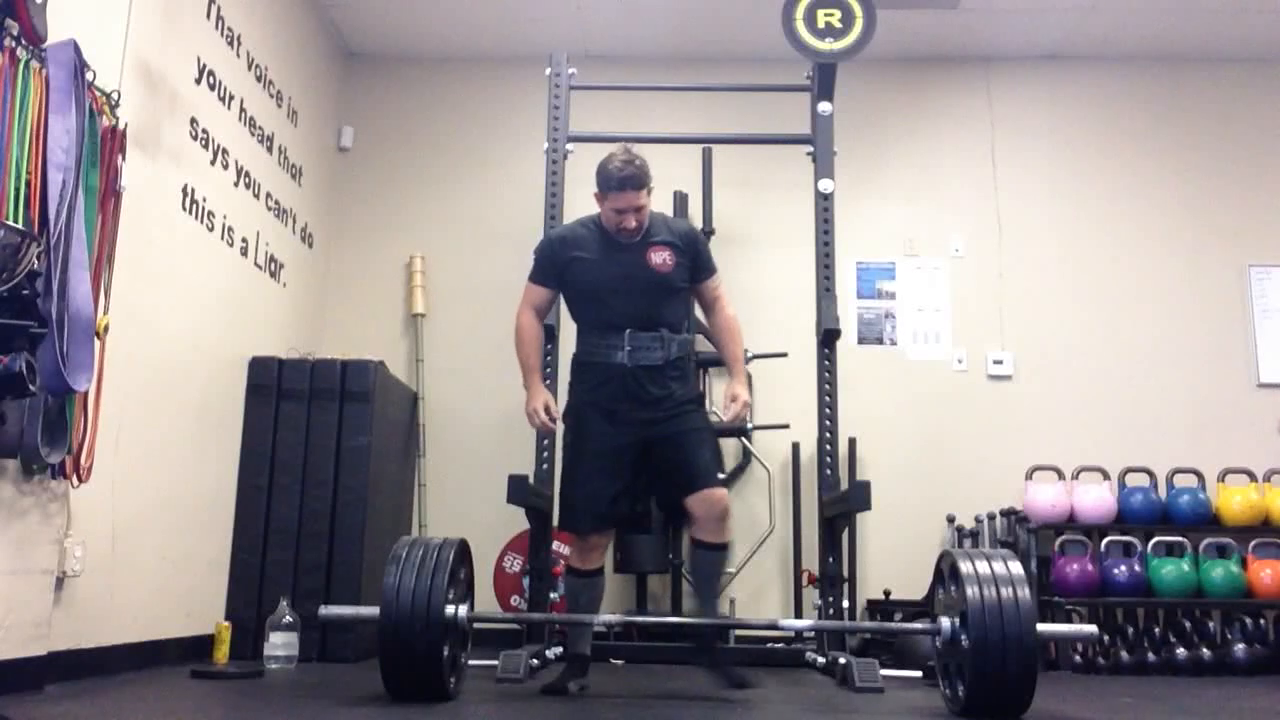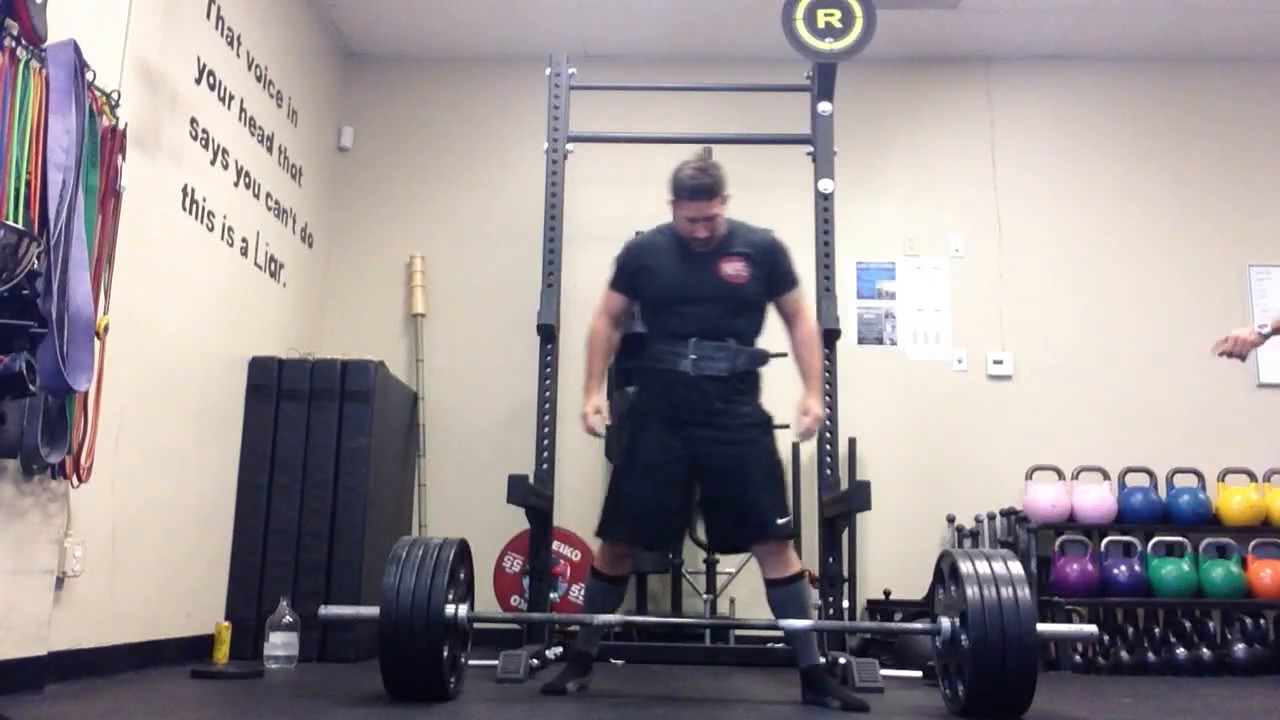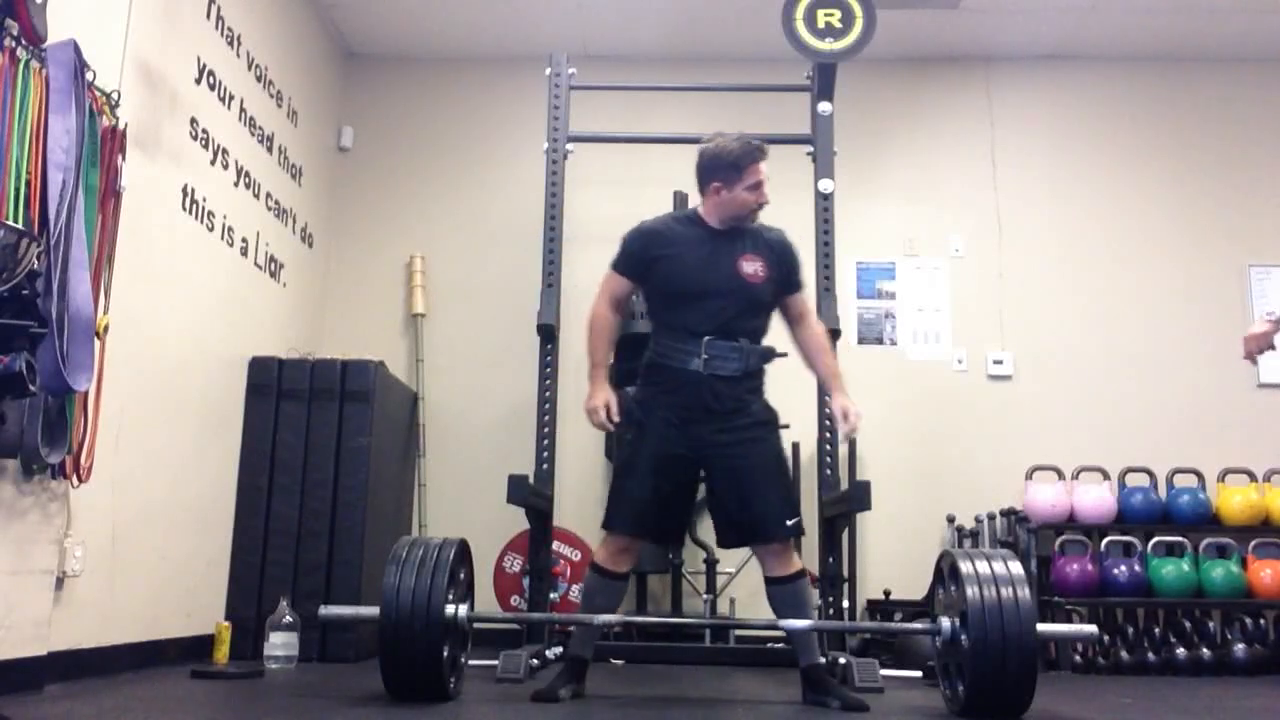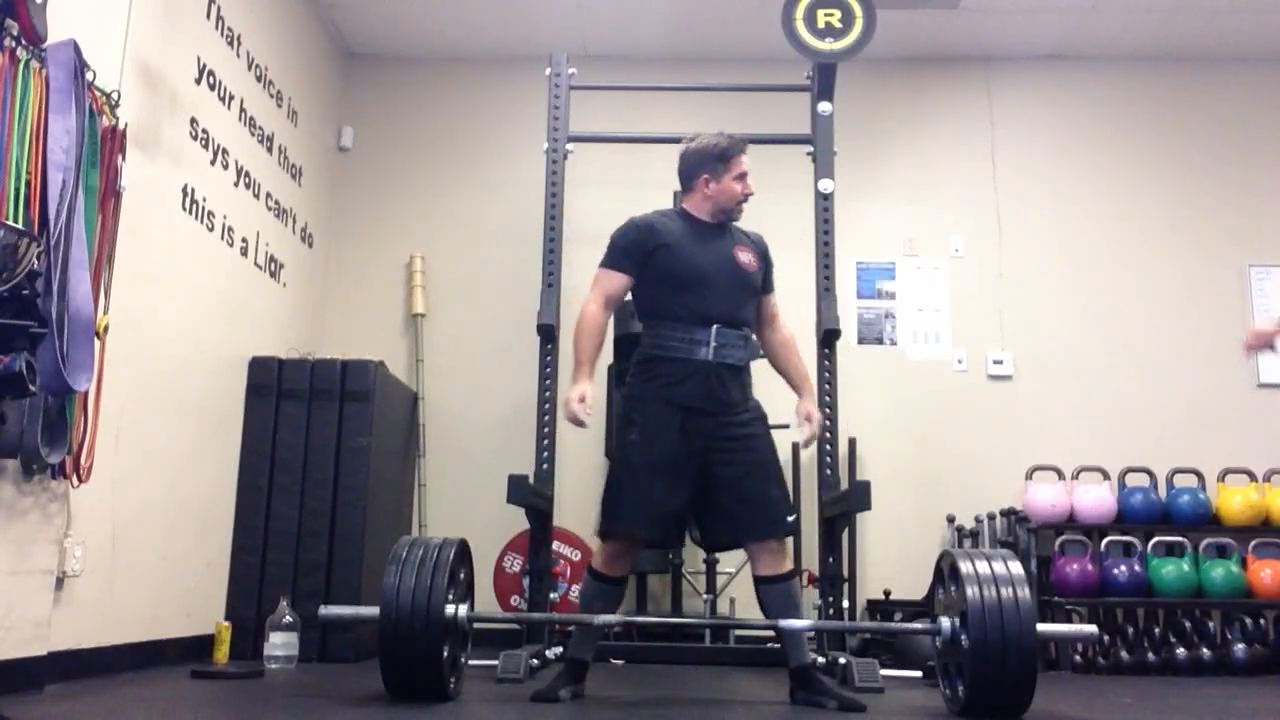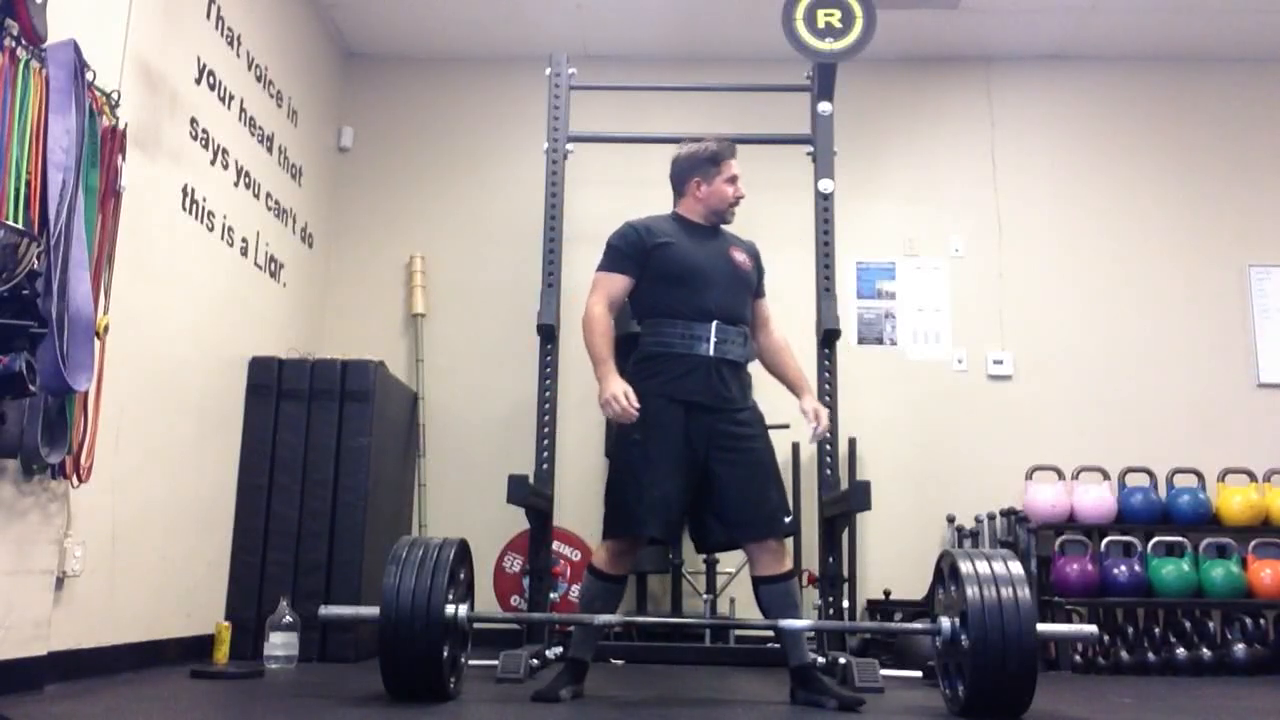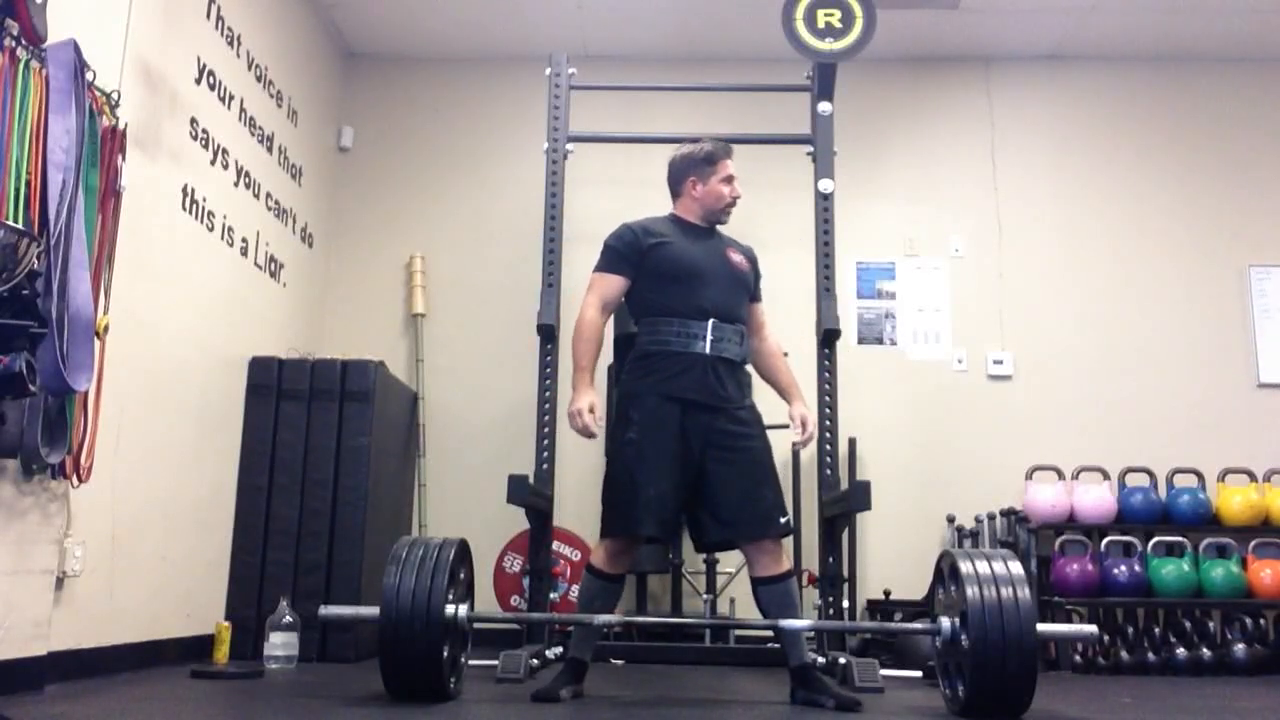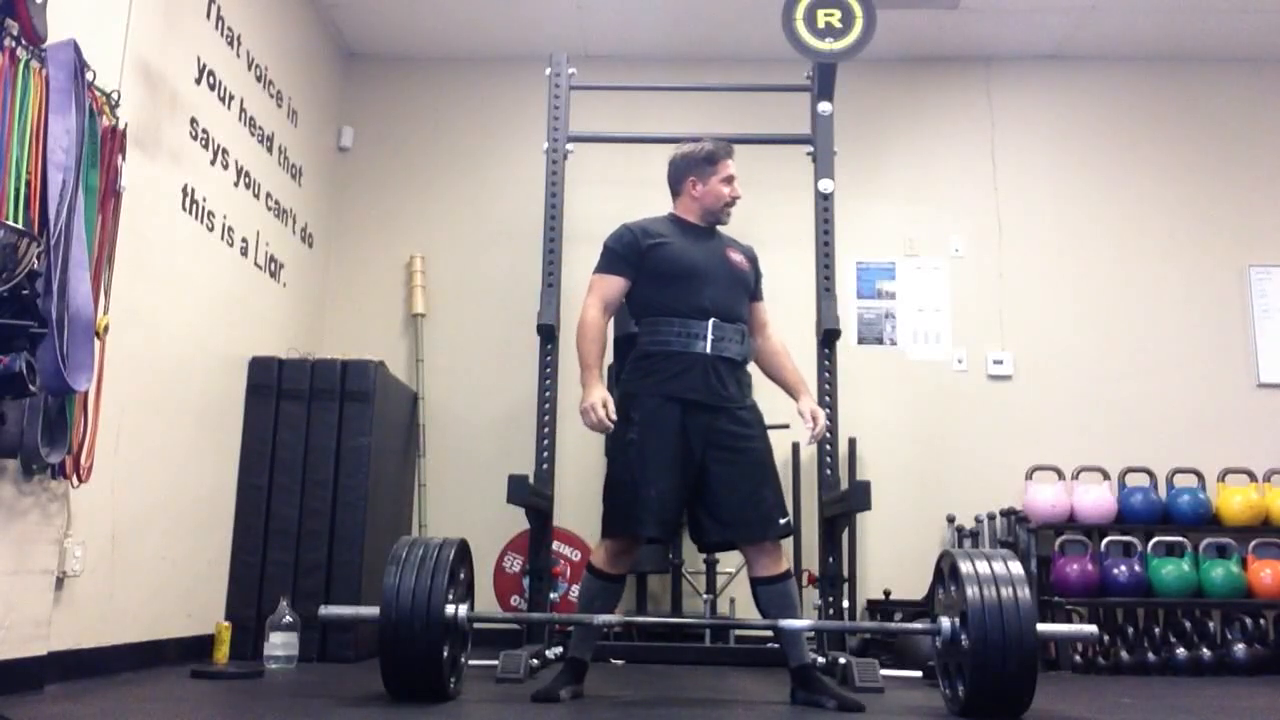
dt=0.4s
person 1, frame 1
left shoulder: (682, 238)
right shoulder: (564, 245)
left elbow: (717, 306)
right elbow: (530, 314)
left wrist: (737, 377)
right wrist: (534, 386)
left hip: (673, 396)
right hip: (598, 403)
left knee: (711, 503)
right knee: (589, 535)
left ankle: (709, 638)
right ankle: (576, 660)
person 1, frame 2
left shoulder: (761, 249)
right shoulder: (642, 253)
left elbow: (799, 318)
right elbow: (608, 321)
left wrist: (813, 391)
right wrist: (593, 390)
left hip: (737, 416)
right hip: (660, 415)
left knee: (774, 543)
right knee: (618, 543)
left ankle: (813, 674)
right ankle: (580, 659)
person 1, frame 3
left shoulder: (773, 247)
right shoulder: (654, 238)
left elbow: (805, 322)
right elbow: (609, 305)
left wrist: (837, 390)
right wrist: (599, 382)
left hip: (742, 415)
right hip: (662, 408)
left knee: (777, 543)
right knee: (621, 538)
left ankle: (814, 675)
right ankle: (573, 667)
person 1, frame 4
left shoulder: (752, 248)
right shoulder: (646, 233)
left elbow: (772, 327)
right elbow: (597, 304)
left wrist: (805, 393)
right wrist: (581, 378)
left hip: (734, 410)
right hip: (660, 406)
left knee: (769, 540)
right knee: (622, 540)
left ankle: (803, 675)
right ankle: (575, 667)
person 1, frame 5
left shoulder: (744, 252)
right shoulder: (642, 235)
left elbow: (765, 332)
right elbow: (599, 307)
left wrist: (805, 393)
right wrist: (609, 377)
left hip: (732, 409)
right hip: (659, 406)
left knee: (768, 538)
right knee: (623, 538)
left ankle: (803, 673)
right ankle: (575, 667)
person 1, frame 6
left shoulder: (741, 255)
right shoulder: (639, 238)
left elbow: (760, 336)
right elbow: (595, 309)
left wrist: (795, 398)
right wrist: (583, 385)
left hip: (730, 409)
right hip: (655, 405)
left knee: (765, 538)
right knee: (621, 536)
left ankle: (803, 673)
right ankle: (575, 666)
person 1, frame 7
left shoulder: (741, 255)
right shoulder: (638, 238)
left elbow: (762, 335)
right elbow: (596, 309)
left wrist: (802, 394)
right wrist: (593, 384)
left hip: (731, 409)
right hip: (655, 405)
left knee: (764, 539)
right knee: (621, 537)
left ankle: (803, 673)
right ankle: (574, 667)
